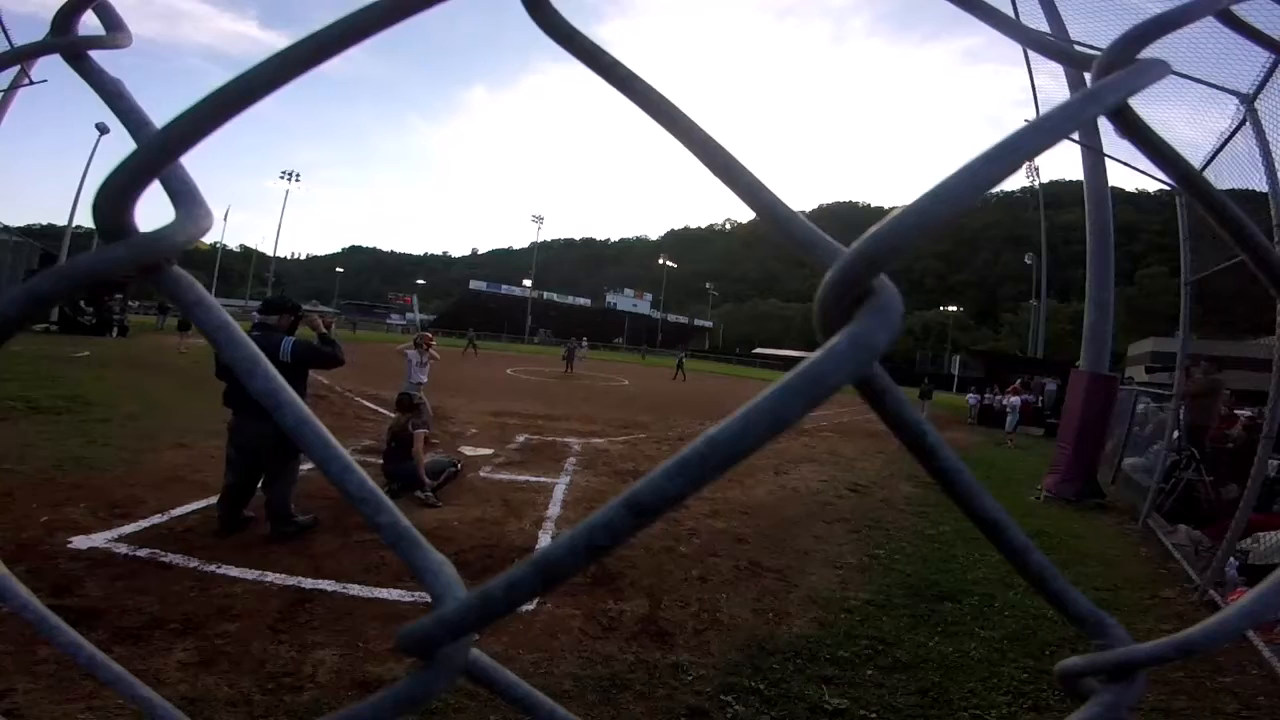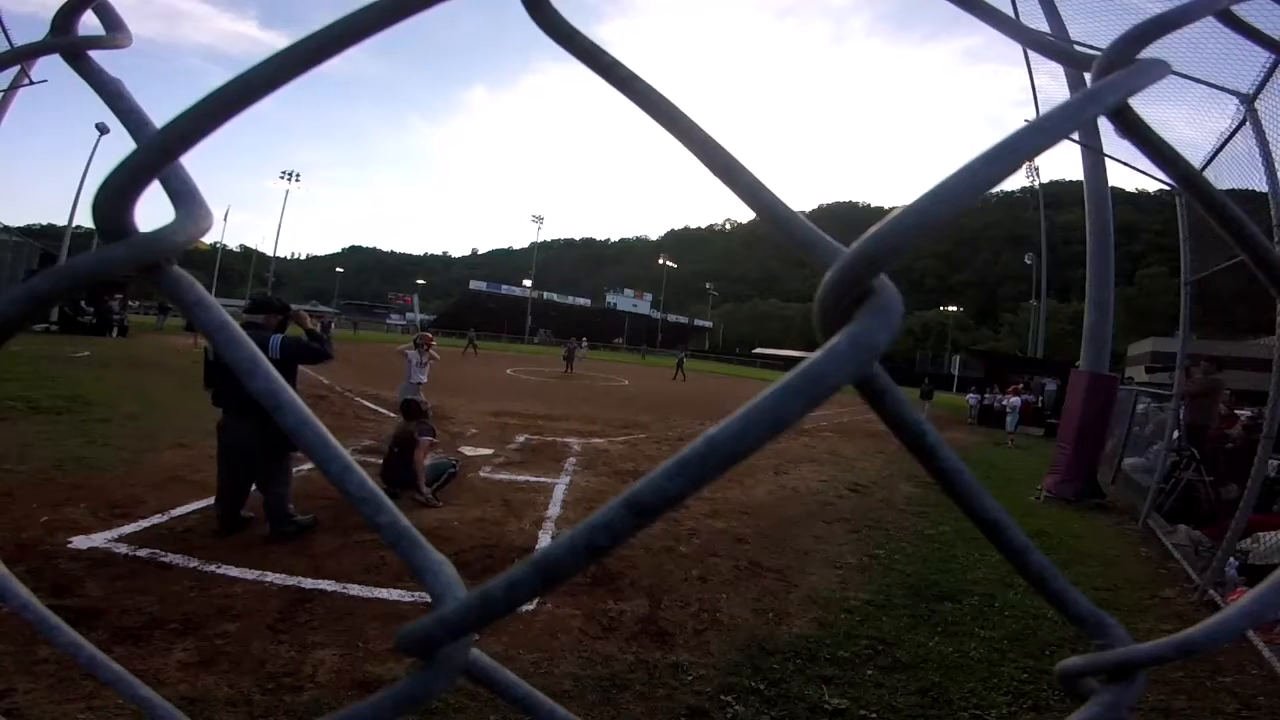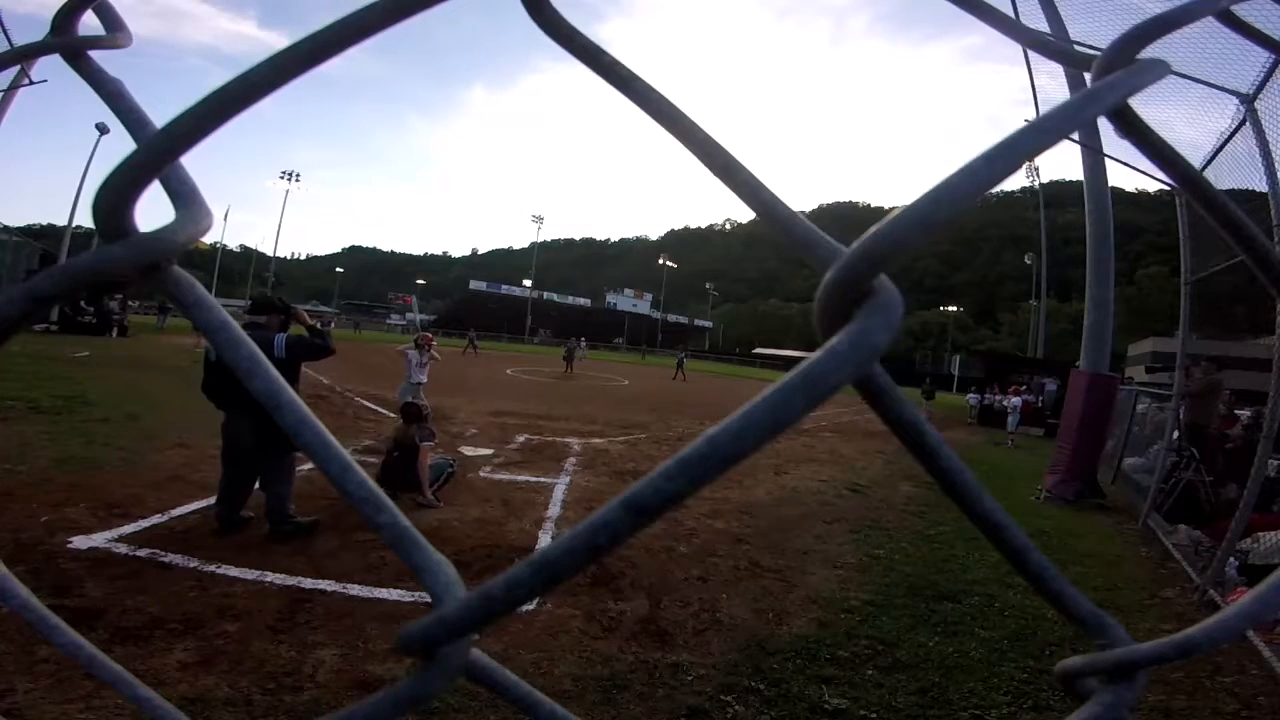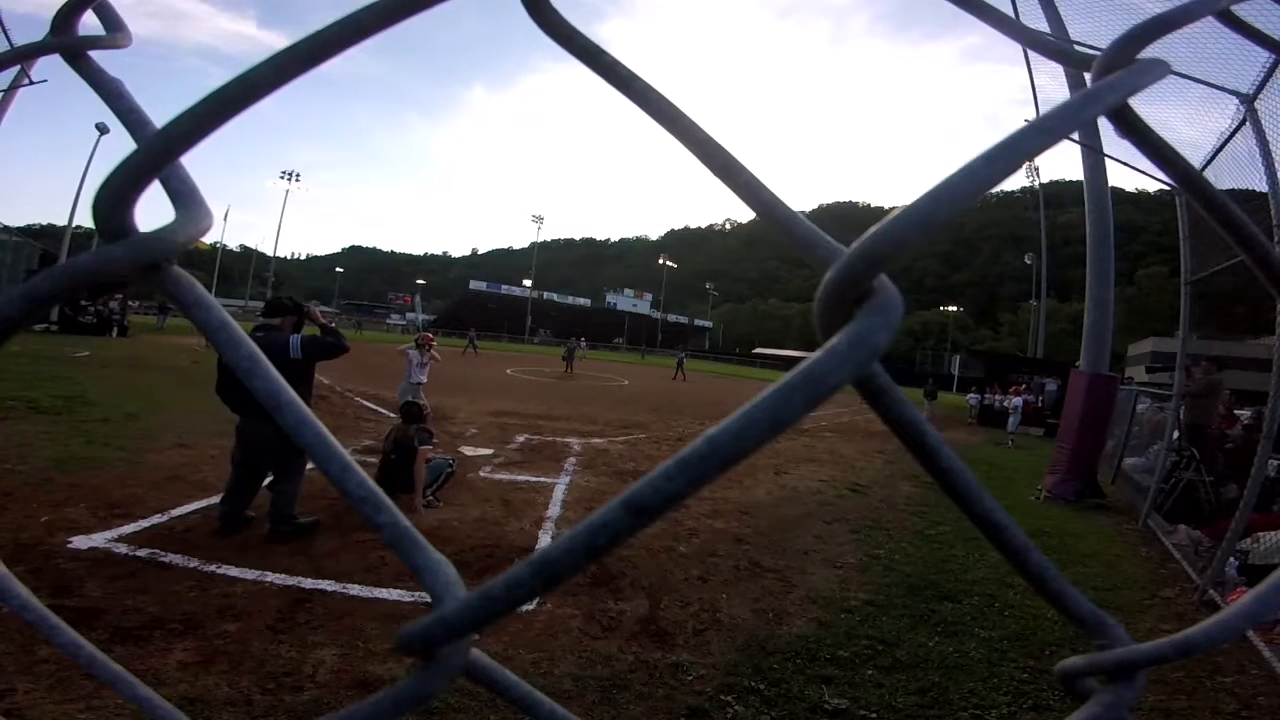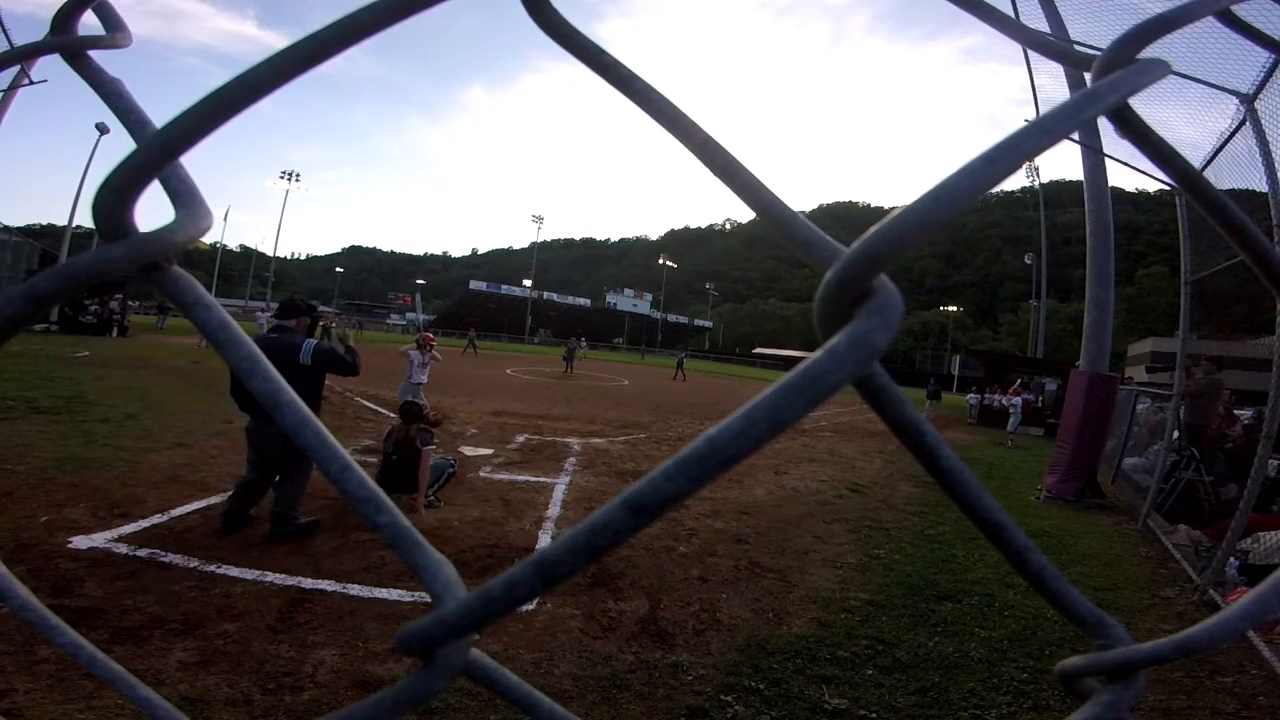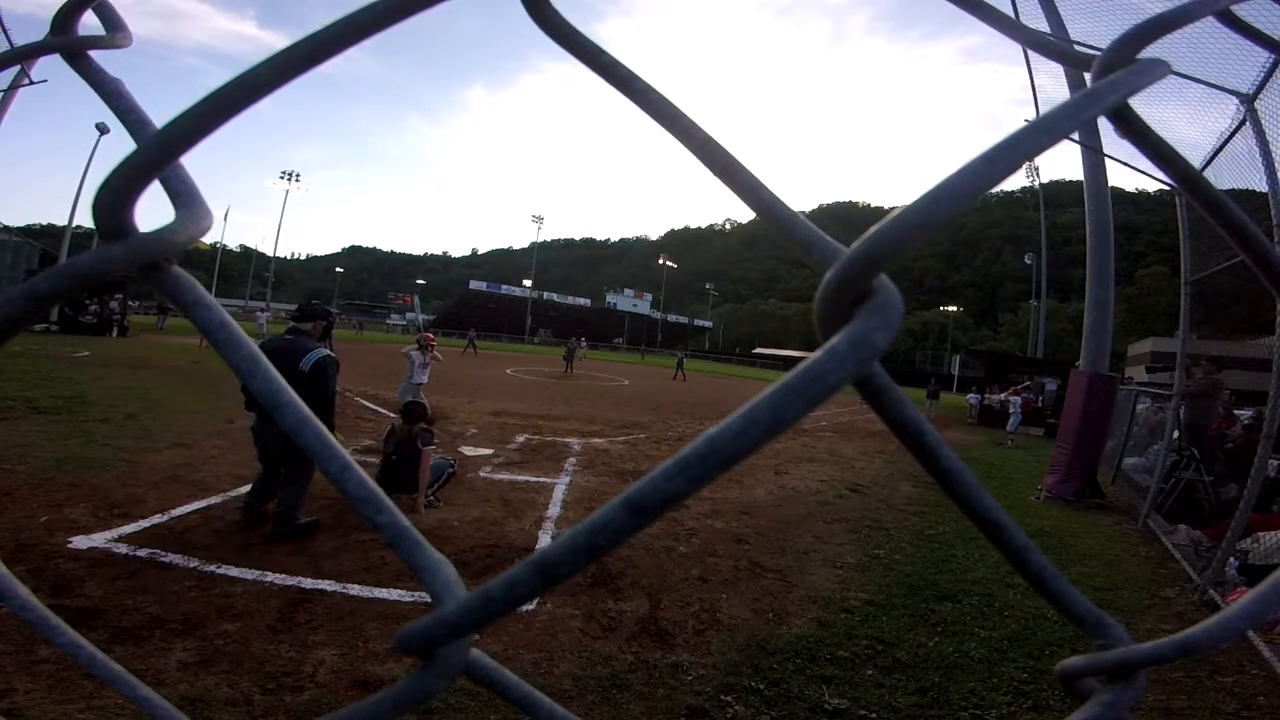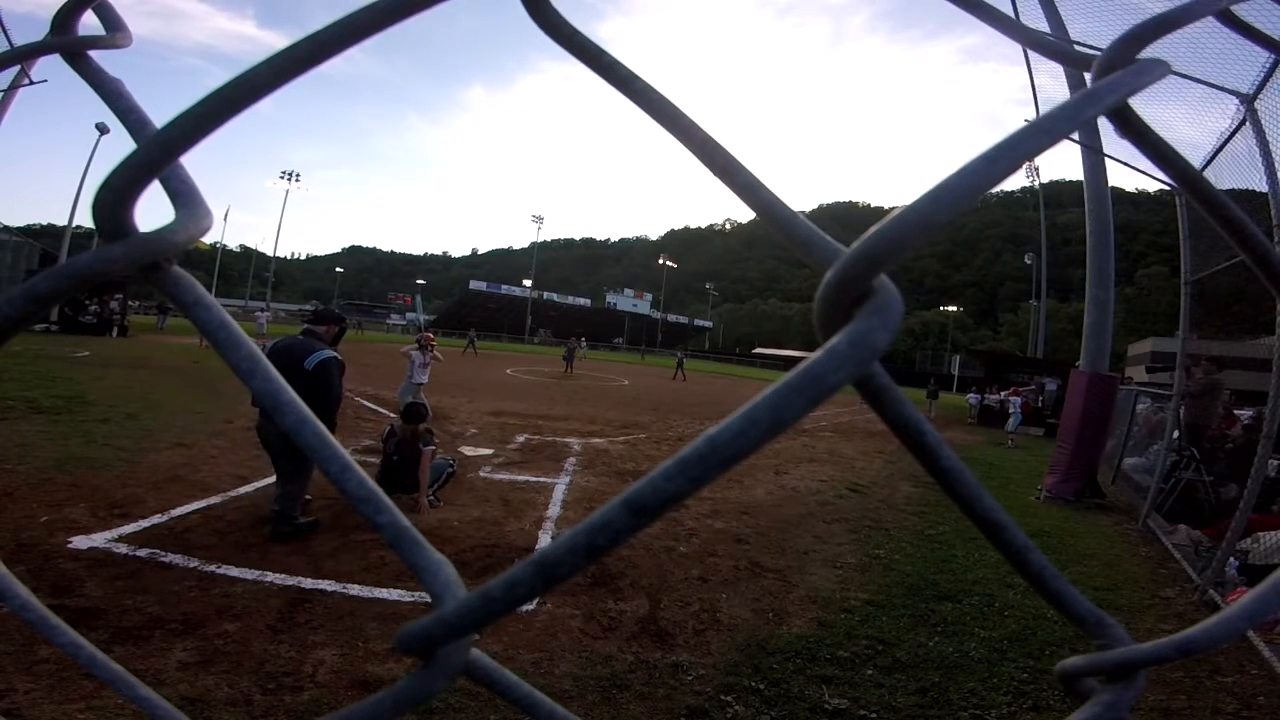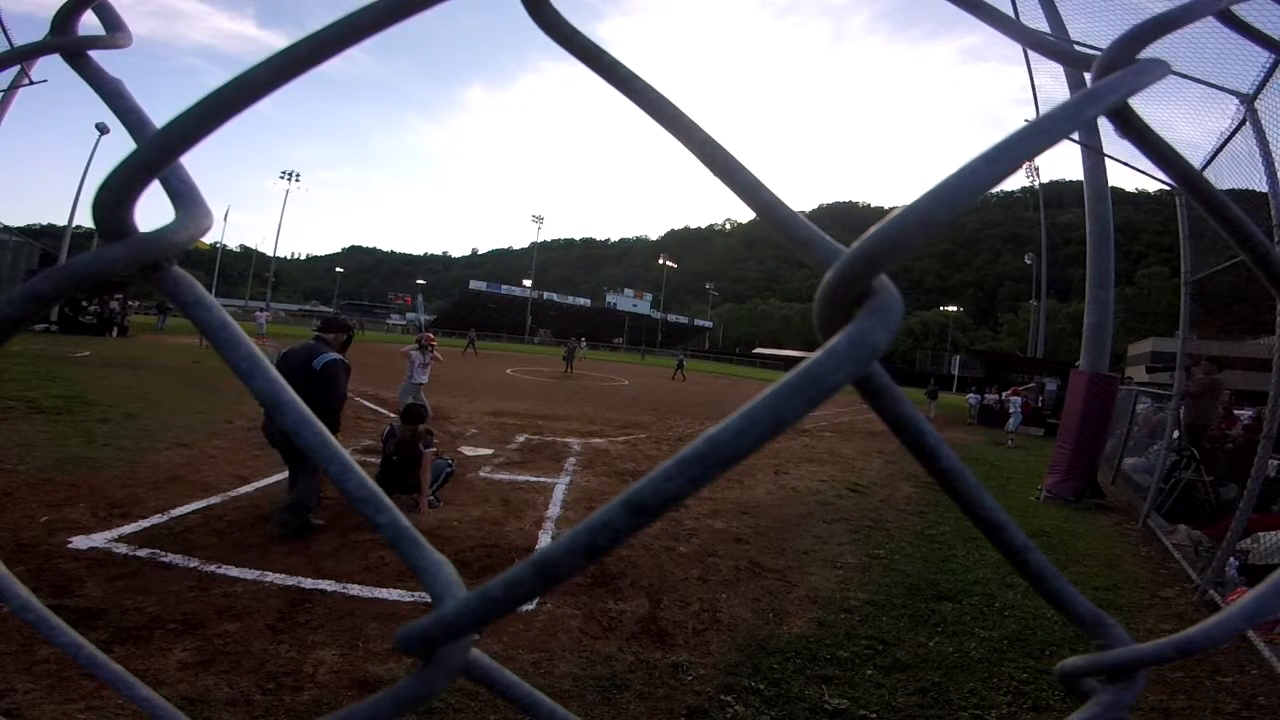
dt=0.3s
person 1, frame 1
right shoulder: (290, 347)
left elbow: (223, 373)
right elbow: (335, 358)
right wrist: (322, 331)
left hip: (242, 422)
right hip: (277, 427)
left knee: (238, 475)
right knee: (280, 478)
left ankle: (228, 519)
right ankle: (283, 523)
person 1, frame 2
right shoulder: (279, 344)
left elbow: (210, 382)
right elbow: (323, 353)
right wrist: (308, 327)
left hip: (232, 422)
right hip: (268, 426)
left knee: (232, 475)
right knee: (275, 478)
left ankle: (228, 518)
right ankle: (283, 523)
person 1, frame 3
right shoulder: (282, 343)
left elbow: (210, 387)
right elbow: (326, 347)
right wrist: (308, 323)
left hip: (235, 423)
right hip: (271, 426)
left knee: (235, 475)
right knee: (278, 476)
left ankle: (227, 518)
right ankle: (282, 523)
person 1, frame 4
right shoulder: (296, 345)
left elbow: (224, 389)
right elbow: (340, 346)
right wrist: (320, 322)
left hip: (249, 425)
right hip: (285, 428)
left knee: (244, 475)
right knee: (288, 476)
left ankle: (229, 518)
right ankle: (283, 524)
person 1, frame 5
right shoulder: (309, 348)
left elbow: (237, 388)
right elbow: (349, 367)
right wrist: (348, 345)
left hip: (259, 425)
left knee: (257, 473)
right knee: (293, 476)
left ankle: (232, 516)
right ankle: (283, 523)
person 1, frame 6
left shoulder: (265, 346)
right shoulder: (319, 356)
left elbow: (248, 386)
right elbow: (324, 400)
right wrist: (329, 430)
left hip: (264, 424)
left knee: (271, 471)
right knee: (296, 476)
left ankle: (252, 513)
right ankle: (284, 523)
person 1, frame 7
left shoulder: (276, 346)
right shoulder: (326, 357)
right elbow: (329, 401)
right wrist: (328, 431)
left hip: (267, 422)
left knee: (285, 471)
right knee: (296, 474)
left ankle: (289, 505)
right ankle: (285, 523)
person 1, frame 8
left shoulder: (290, 352)
right shoulder: (333, 361)
right elbow: (333, 401)
right wrist: (332, 430)
left hip: (273, 421)
left knee: (299, 465)
right knee: (312, 469)
left ankle: (298, 501)
right ankle: (293, 518)
